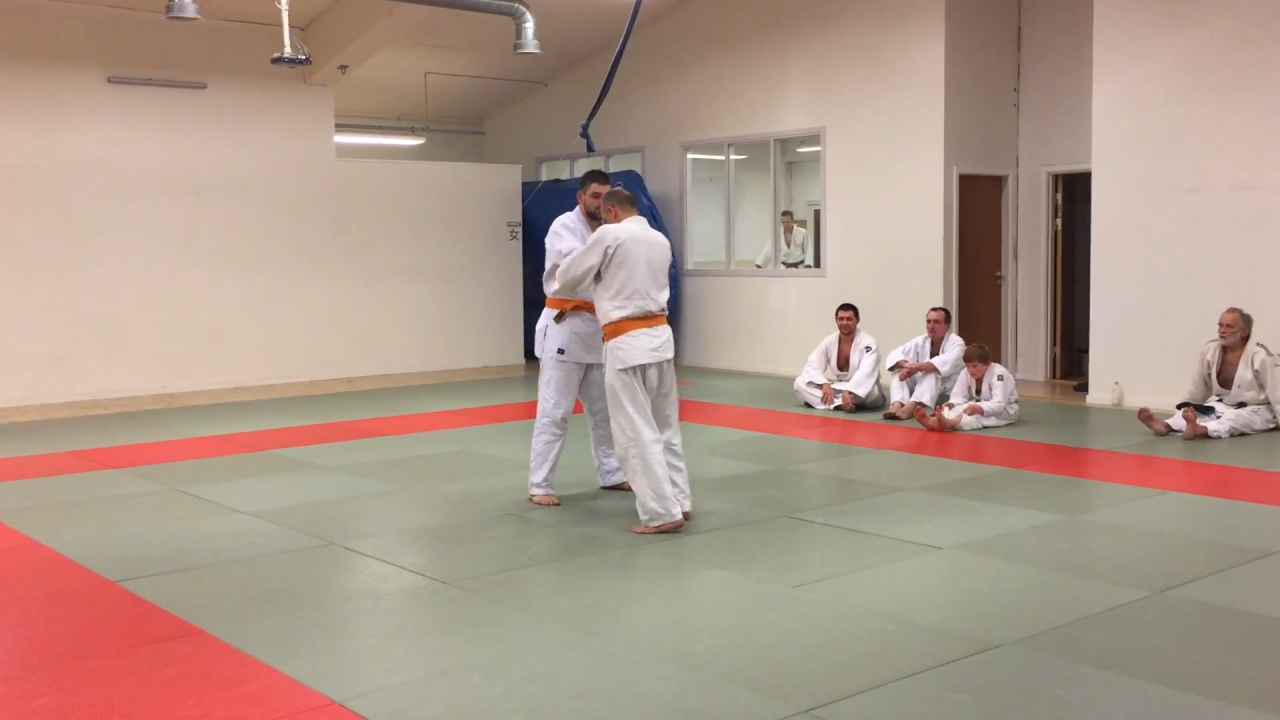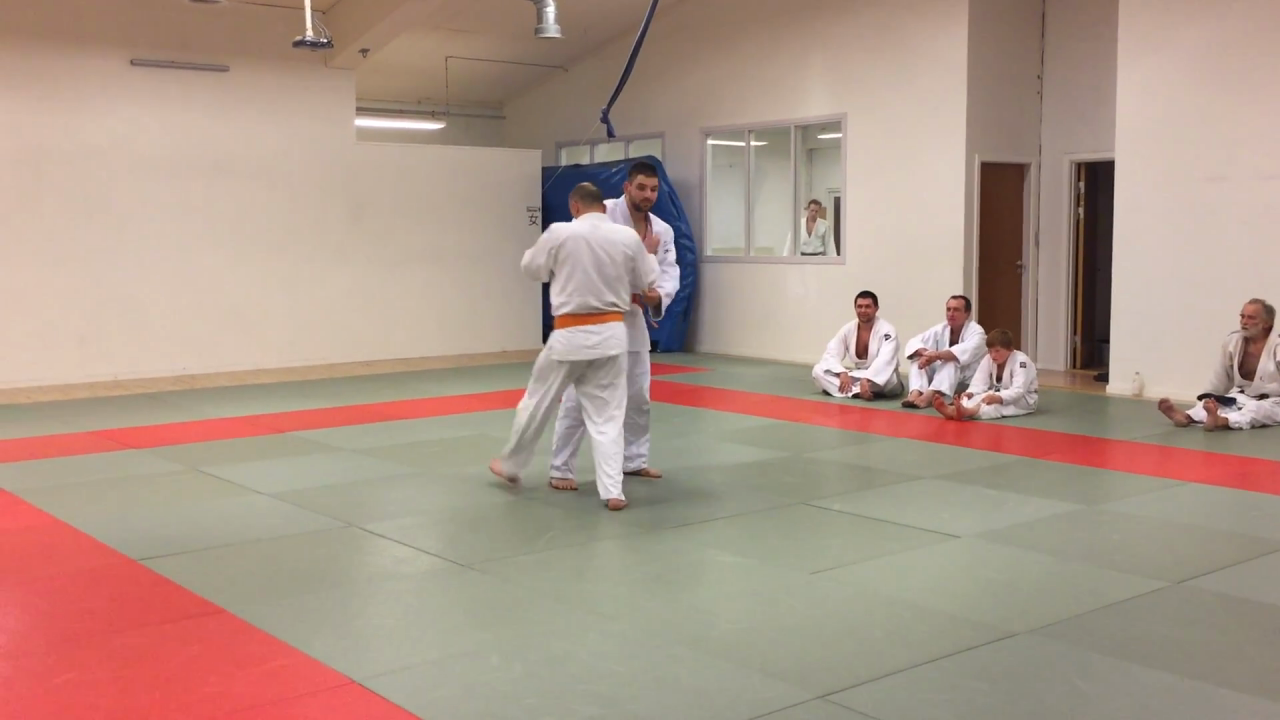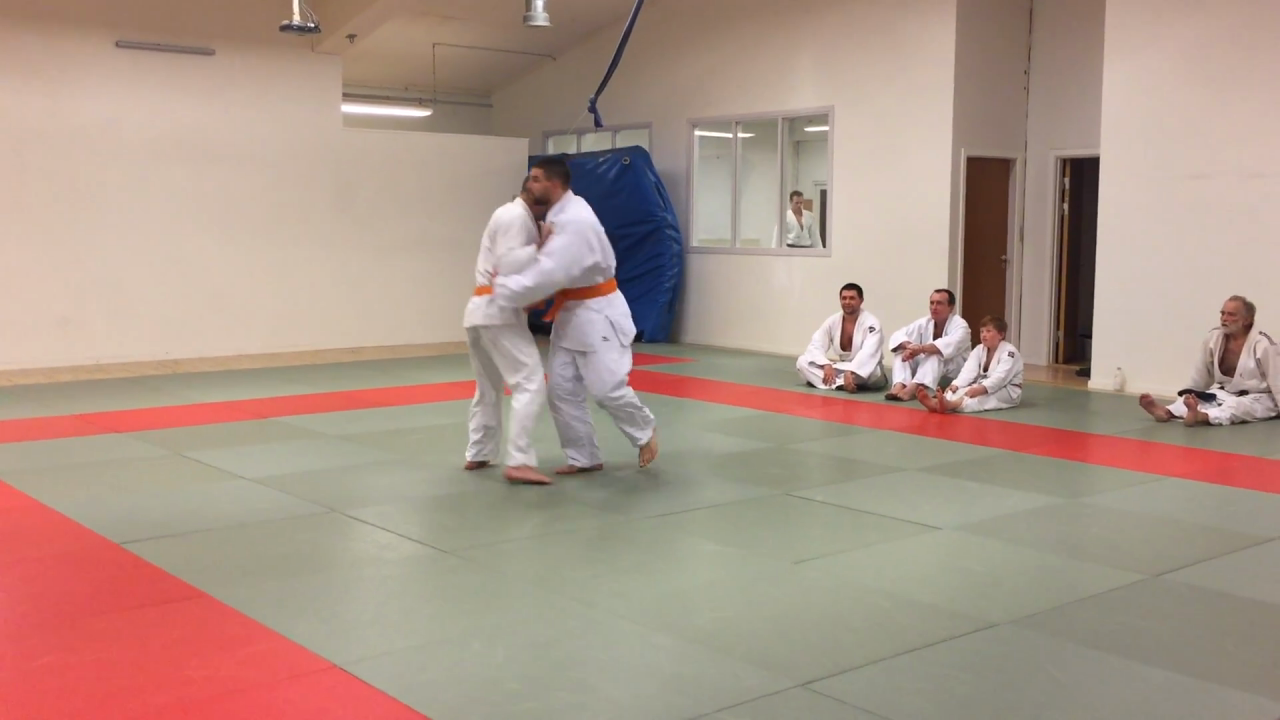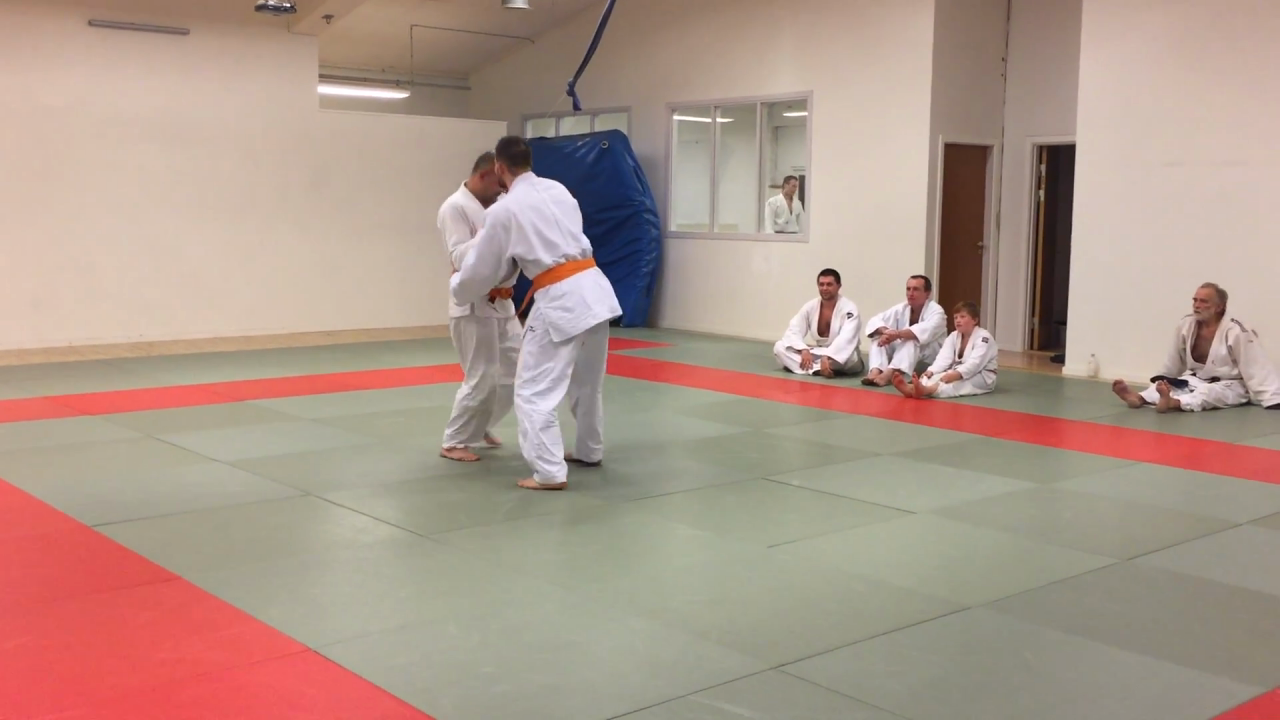
dt=0.5s
person 1, frame 1
right shoulder: (564, 226)
left hip: (598, 327)
right hip: (564, 326)
left knee: (606, 408)
right knee: (555, 410)
left ankle: (613, 474)
right ankle: (540, 485)
person 1, frame 2
left shoulder: (662, 230)
right shoulder: (601, 213)
left elbow: (669, 271)
left wrist: (658, 295)
left hip: (632, 318)
left knee: (637, 397)
right knee: (579, 396)
left ankle: (634, 461)
right ankle: (560, 469)
person 1, frame 3
left shoulder: (573, 223)
right shoulder: (568, 211)
left elbow: (546, 277)
left wrist: (501, 287)
left hip: (599, 312)
right hip: (573, 312)
left knee: (609, 388)
right knee: (561, 389)
left ankle: (644, 430)
right ankle: (583, 456)
person 1, frame 4
left shoulder: (502, 211)
right shoulder: (557, 190)
left elbow: (482, 270)
left wrist: (458, 287)
left hip: (560, 299)
right hip: (594, 288)
left knee: (535, 388)
right knee: (587, 381)
left ankle: (550, 473)
right ankle: (588, 450)
person 2, frame 1
left shoulder: (609, 235)
right shoulder: (661, 241)
left elbow: (569, 278)
left wrist: (561, 274)
right wrist: (603, 279)
left hip: (627, 344)
right hip: (660, 336)
left knee: (637, 433)
right knee: (665, 429)
left ankle: (663, 514)
right ankle: (679, 502)
person 2, frame 2
left shoulder: (560, 233)
right shoulder: (629, 237)
left elbow: (531, 268)
right elbow: (648, 284)
right wrist: (649, 254)
left hip: (570, 336)
right hip: (611, 334)
left knee: (536, 405)
right knee: (608, 418)
left ankle: (511, 466)
right ankle: (612, 491)
person 2, frame 3
left shoulder: (510, 214)
right shoulder: (517, 218)
right elbow: (510, 264)
right wrist: (542, 246)
left hip: (481, 312)
right hip: (499, 313)
left knee: (488, 388)
right knee: (530, 384)
left ankle: (477, 454)
right ankle: (518, 462)
person 2, frame 4
left shoulder: (496, 202)
right shoulder: (455, 208)
right elbow: (461, 260)
left hip: (500, 303)
right hip: (474, 307)
left knee: (514, 370)
right knee: (482, 379)
left ankle: (479, 427)
right ankle: (454, 443)
